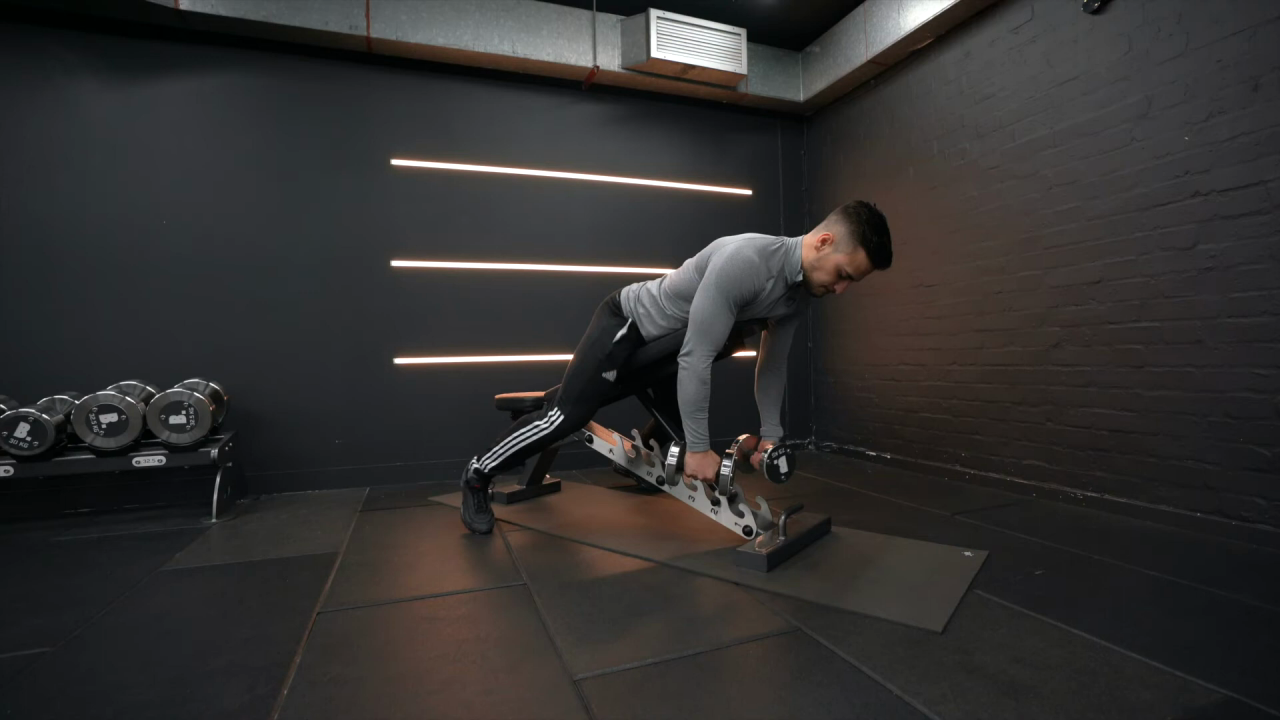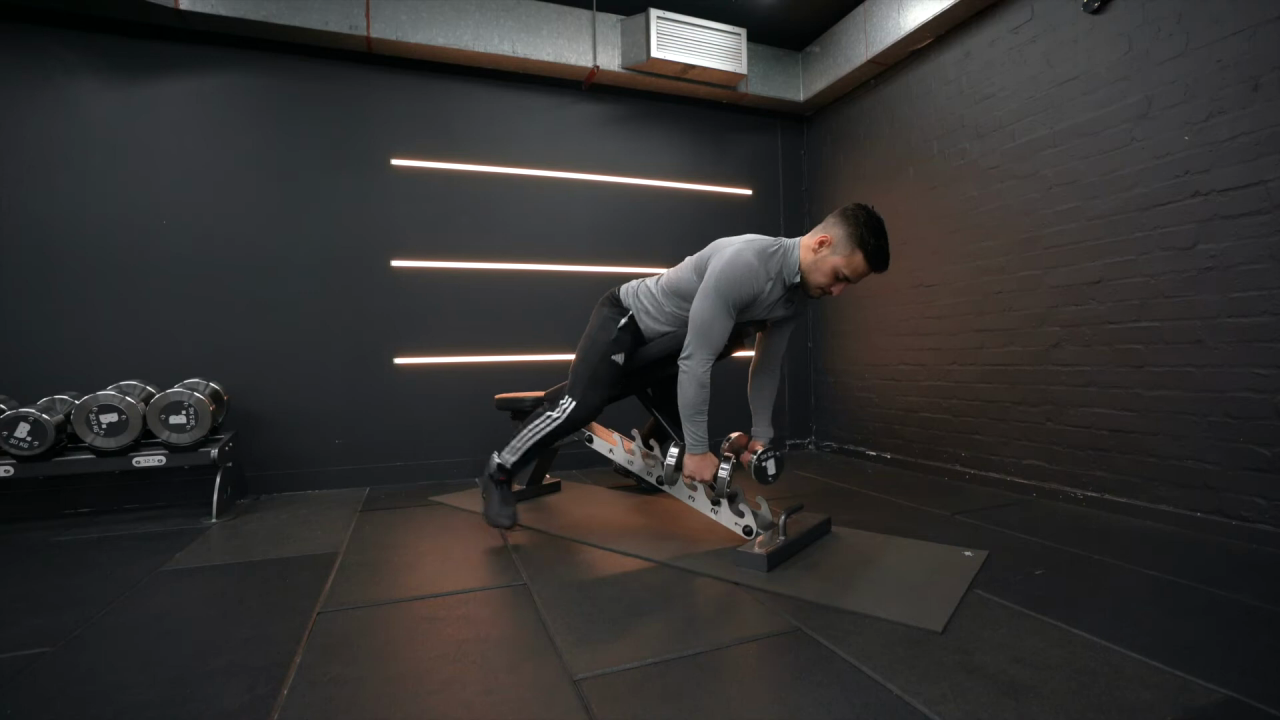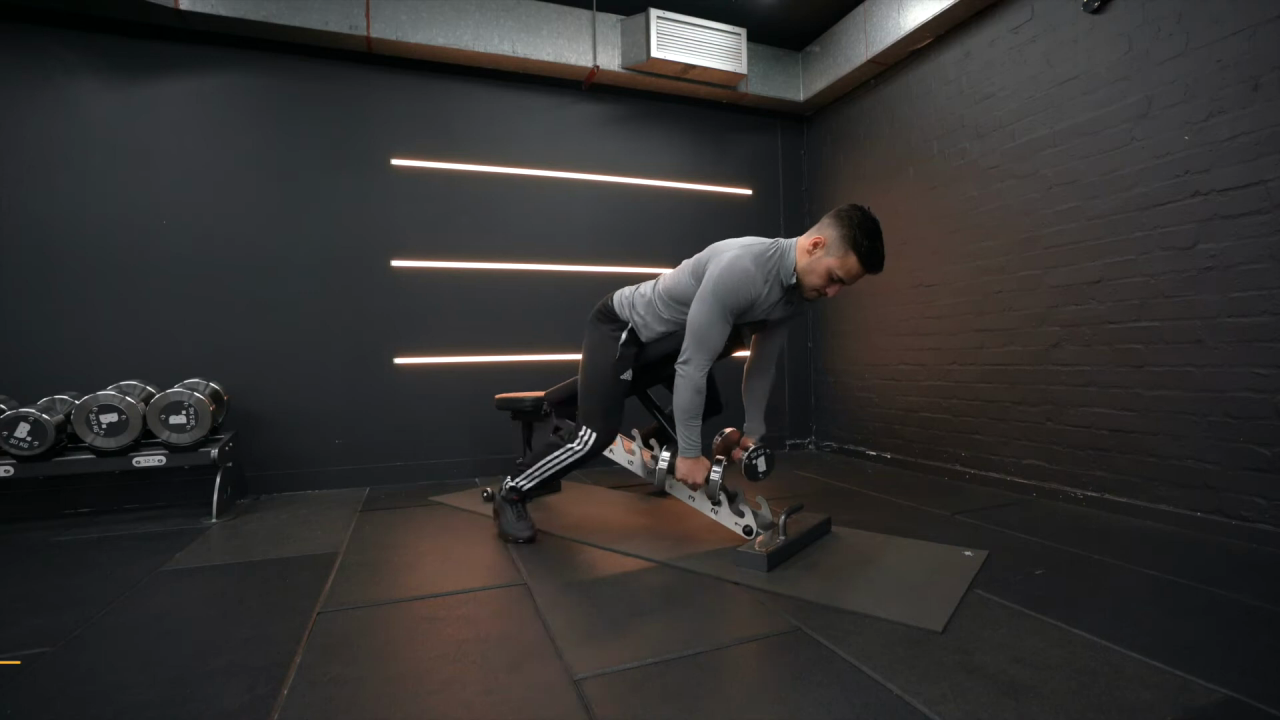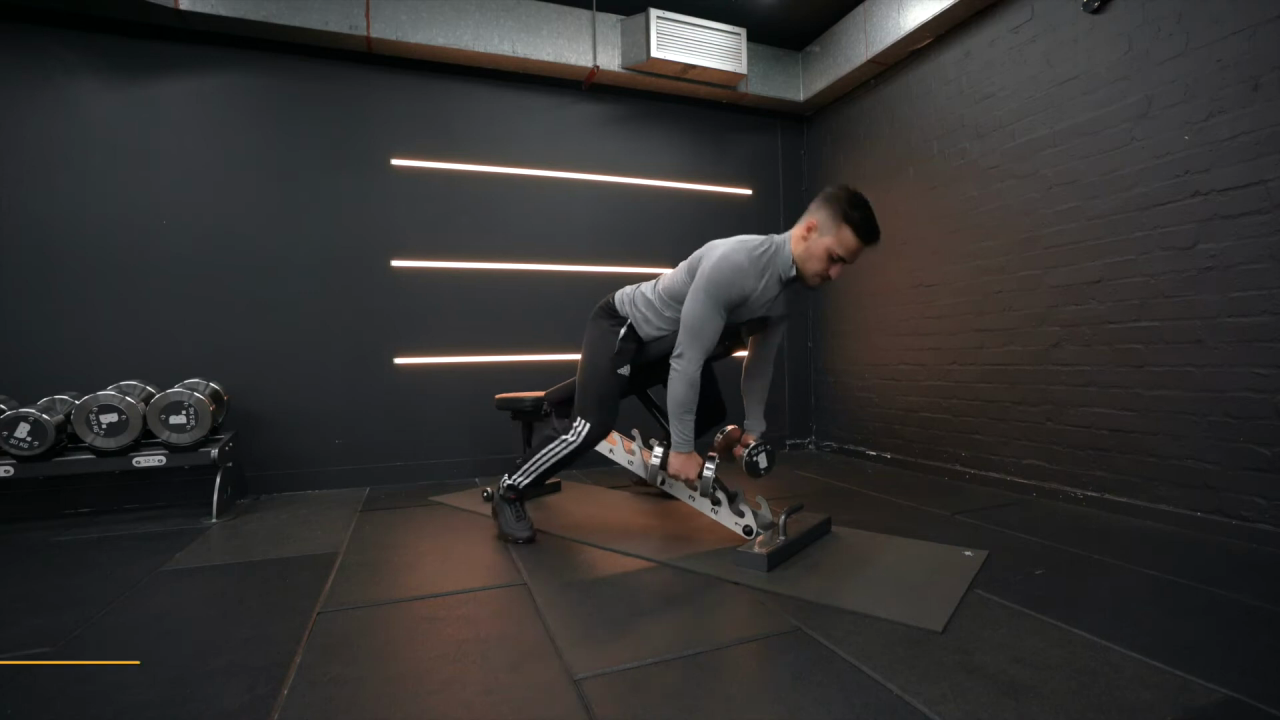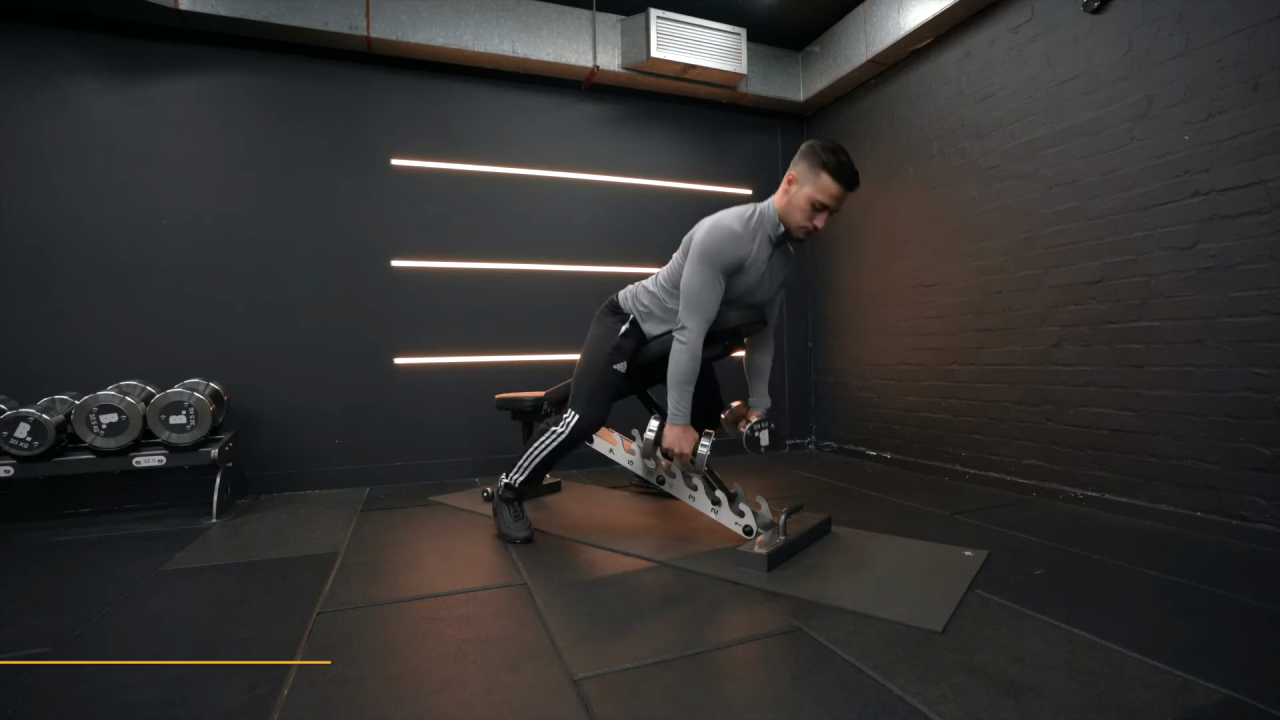
dt=0.2s
person 1, frame 1
left shoulder: (798, 293)
right shoulder: (744, 261)
left elbow: (772, 364)
right elbow: (696, 358)
left wrist: (770, 434)
right wrist: (698, 448)
left hip: (667, 336)
right hip: (626, 321)
left knee: (681, 415)
right knee: (568, 415)
right ankle: (480, 476)
person 1, frame 2
left shoulder: (796, 293)
right shoulder: (744, 265)
left elbow: (768, 364)
right elbow: (697, 361)
left wrist: (760, 434)
right wrist: (696, 450)
left hip: (666, 333)
right hip: (626, 316)
left knee: (678, 411)
right knee: (583, 404)
right ankle: (499, 473)
person 1, frame 3
left shoulder: (792, 293)
right shoulder: (741, 269)
left elbow: (762, 362)
right elbow: (693, 366)
left wrist: (752, 432)
right wrist: (689, 453)
left hip: (663, 335)
right hip: (620, 325)
left knee: (703, 406)
right knee: (597, 433)
right ankle: (512, 494)
person 1, frame 4
left shoulder: (789, 285)
right shoulder: (733, 265)
left elbow: (760, 355)
right elbow: (687, 361)
left wrist: (754, 429)
right wrist: (681, 449)
left hip: (668, 336)
right hip: (623, 324)
left knee: (707, 412)
right knee: (593, 425)
right ankle: (510, 492)
person 1, frame 5
left shoulder: (783, 256)
right shoulder: (726, 233)
left elbow: (761, 333)
right elbow: (691, 332)
left wrist: (758, 403)
right wrist: (676, 420)
left hip: (669, 334)
right hip: (628, 320)
left knee: (707, 415)
right knee: (586, 417)
right ankle: (509, 490)
